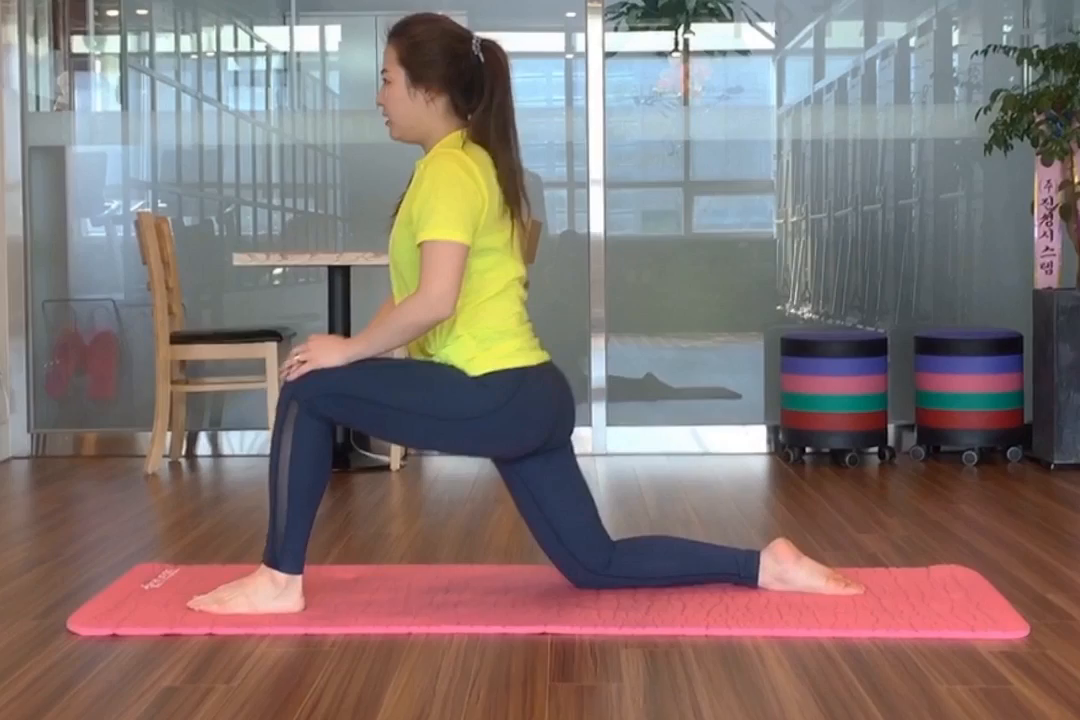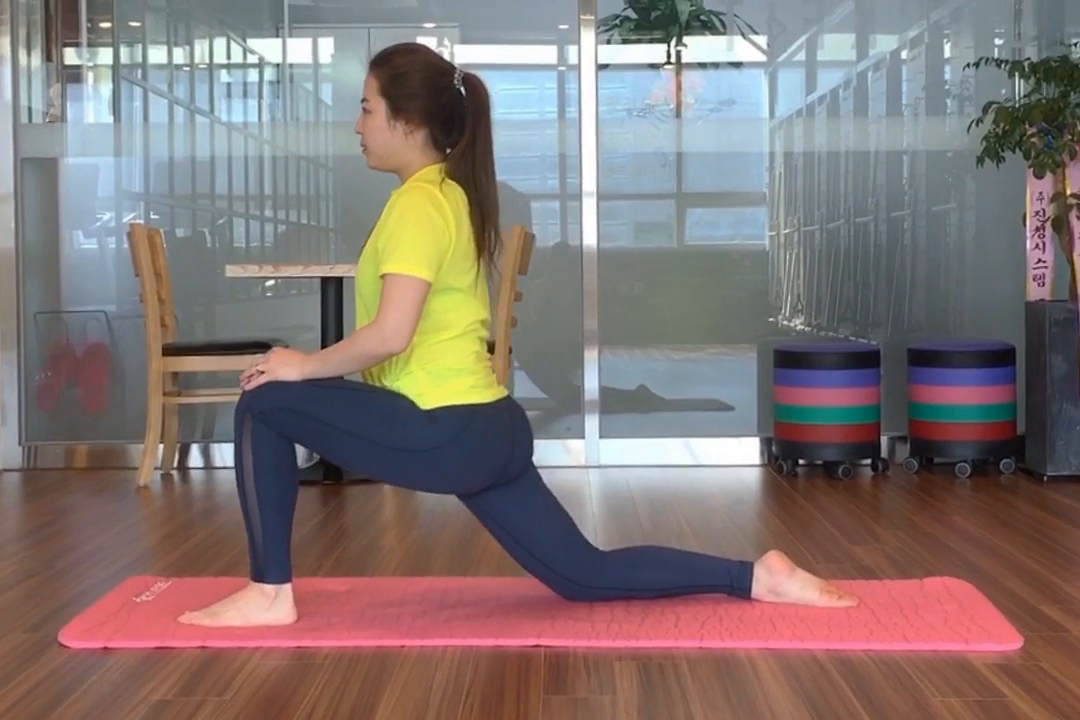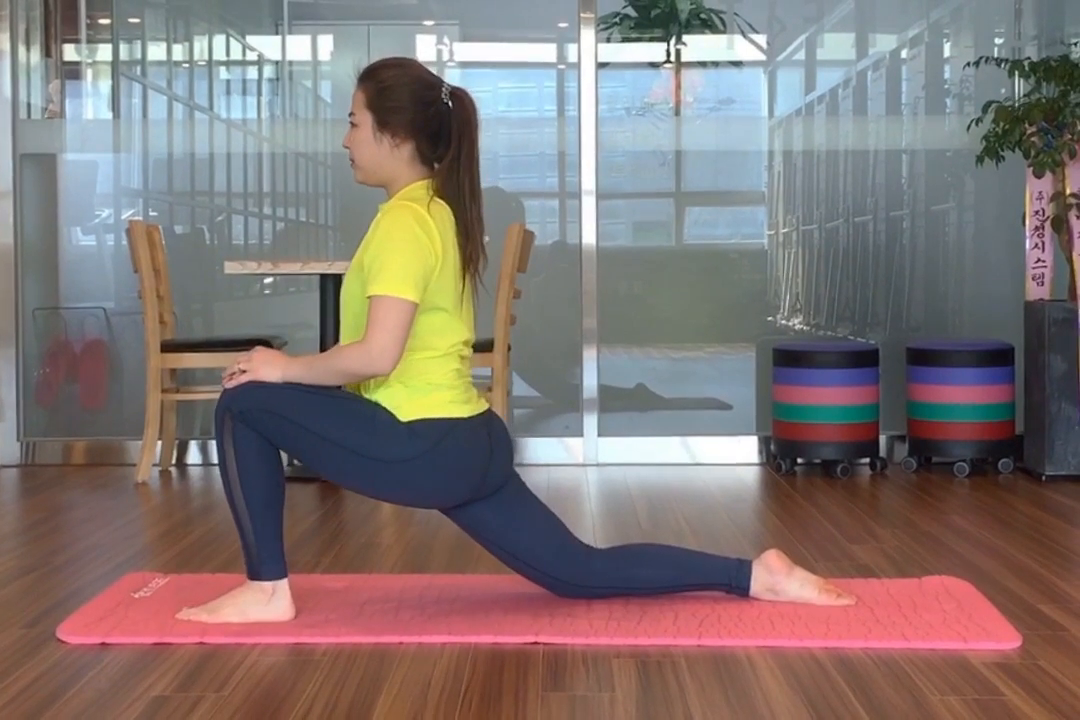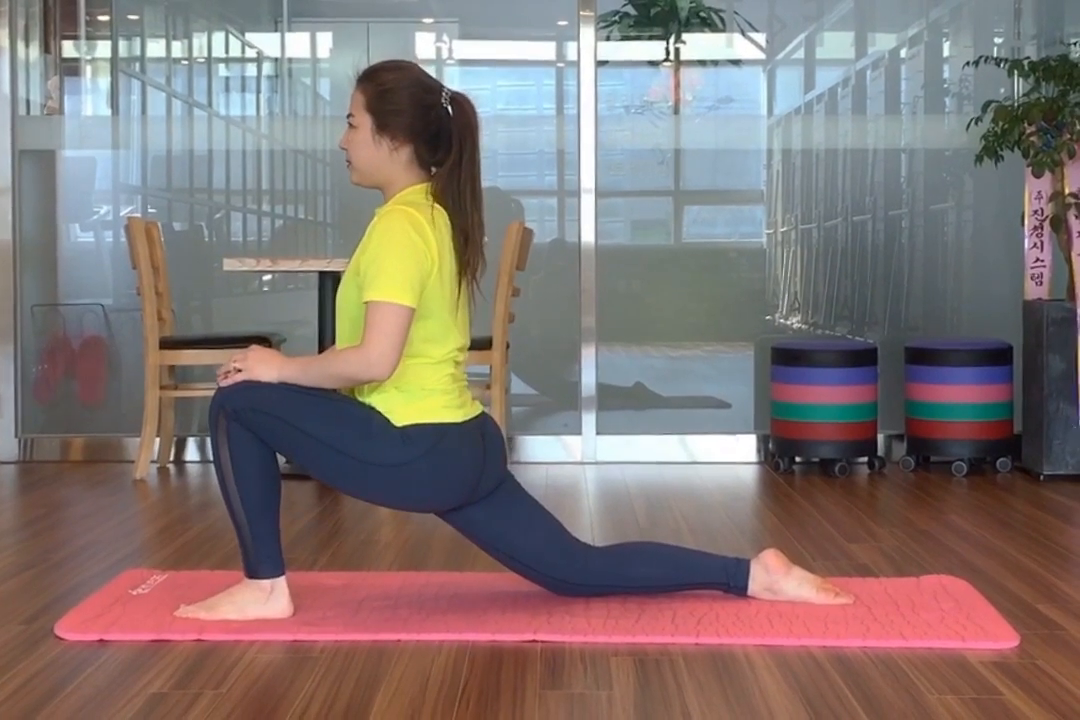
dt=0.5s
person 1, frame 1
left shoulder: (447, 168)
right shoulder: (476, 160)
left elbow: (436, 303)
left wrist: (349, 349)
right wrist: (365, 346)
left hip: (491, 397)
right hip: (529, 395)
left knee: (309, 390)
right knee: (596, 565)
left ankle: (280, 580)
right ankle: (763, 568)
person 1, frame 2
left shoulder: (417, 203)
right shoulder: (452, 194)
left elbow: (389, 335)
left wrist: (305, 365)
right wrist: (318, 366)
left hip: (444, 434)
right hip: (488, 430)
left knee: (264, 401)
right knee: (585, 575)
left ankle: (269, 594)
right ankle: (754, 576)
person 1, frame 3
left shoulder: (404, 219)
right shoulder: (439, 210)
left elbow: (379, 355)
left wrist: (287, 368)
right wrist: (303, 370)
left hip: (424, 447)
right hip: (467, 441)
left knee: (245, 404)
right knee: (579, 573)
left ankle: (266, 592)
right ankle: (754, 575)
person 1, frame 4
left shoulder: (399, 225)
right shoulder: (435, 213)
left elbow: (375, 361)
left wrist: (280, 368)
right wrist: (295, 368)
left hip: (418, 452)
right hip: (461, 445)
left knee: (238, 402)
right knee: (578, 571)
left ankle: (264, 588)
right ankle: (752, 574)
